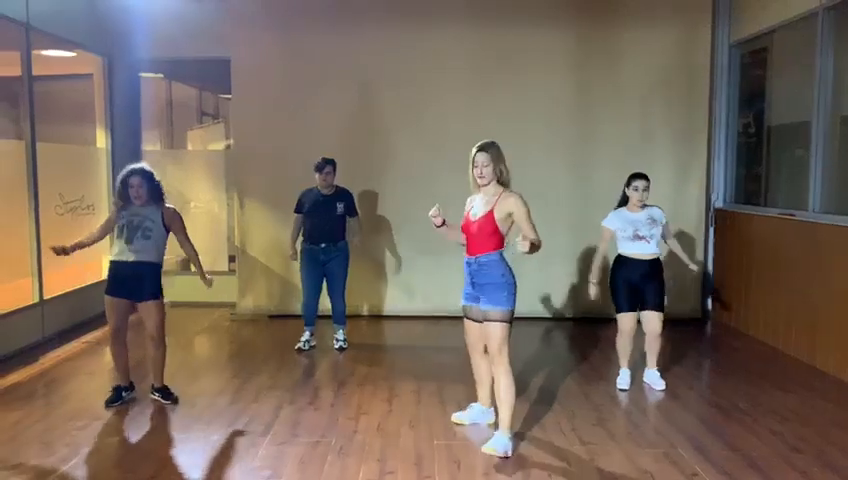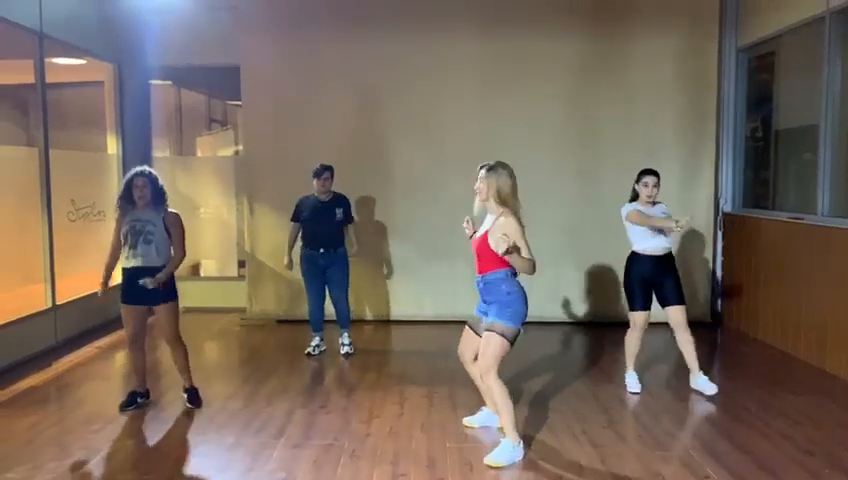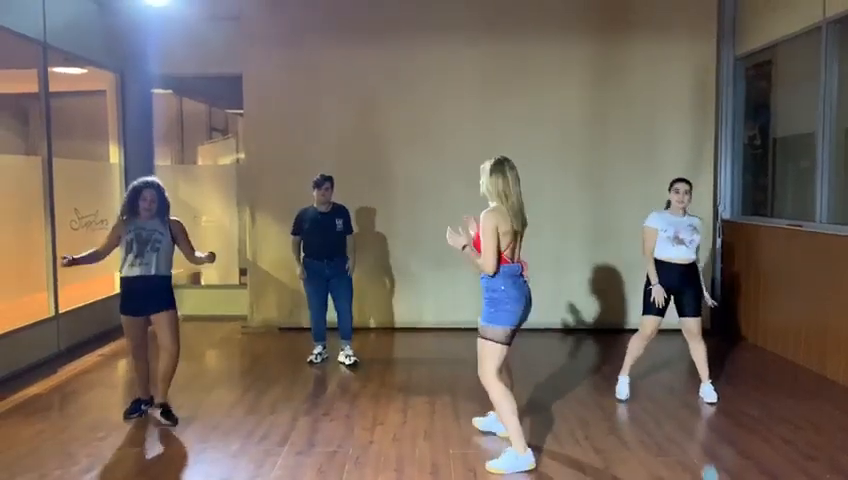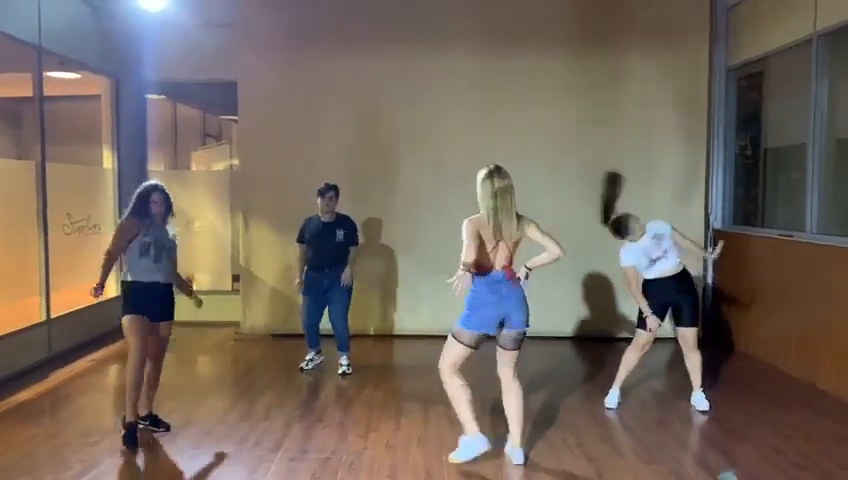
dt=0.4s
person 1, frame 1
left shoulder: (511, 201)
right shoulder: (471, 201)
left elbow: (535, 241)
left wrist: (527, 244)
right wrist: (441, 224)
left hip: (496, 280)
right hip: (473, 280)
left knee: (498, 355)
right knee: (476, 348)
left ankle: (504, 435)
right ankle: (483, 407)
person 1, frame 2
left shoulder: (507, 220)
right shoulder: (488, 218)
left elbow: (530, 266)
left wrist: (507, 253)
right wrist: (473, 237)
left hip: (506, 299)
right hip: (489, 298)
left knee: (486, 368)
right knee: (466, 354)
left ankle: (513, 443)
right ankle: (492, 411)
person 1, frame 3
left shoulder: (490, 215)
right shoulder: (516, 214)
left elbow: (489, 268)
left wrist: (463, 246)
right wrist: (476, 240)
left hip: (502, 296)
right hip: (518, 291)
left knee: (488, 374)
right knee: (495, 363)
left ankle: (521, 452)
right ankle: (500, 418)
person 1, frame 4
left shoulder: (473, 223)
right shoulder: (521, 223)
left elbow: (469, 258)
right elbow: (555, 250)
left wrist: (464, 273)
left hip: (483, 299)
right hip: (513, 298)
left knee: (447, 366)
right knee: (508, 374)
left ankle: (473, 435)
right ankle: (516, 446)
person 2, frame 1
left shoulder: (167, 213)
right shoulder: (120, 211)
left elbow: (186, 245)
right elbow: (97, 235)
left wrist: (202, 273)
right wrist: (70, 248)
left hip: (148, 277)
right hip: (118, 276)
left knee: (155, 334)
right knee: (116, 333)
left ankle: (158, 386)
right ankle: (124, 385)
person 2, frame 2
left shoulder: (168, 217)
right shoulder: (123, 217)
left elbow: (179, 253)
right elbow: (115, 252)
left wrist: (161, 277)
right wrist: (104, 281)
left hip: (161, 283)
right hip: (132, 281)
left knee: (172, 338)
right knee: (134, 340)
left ankle: (189, 387)
right ankle: (140, 391)
person 2, frame 3
left shoulder: (171, 225)
right shoulder: (124, 225)
left elbow: (190, 254)
right elbow: (100, 253)
left wrist: (203, 257)
right wrist: (75, 260)
left hip: (160, 289)
right hip: (132, 289)
left knee: (170, 348)
right knee: (137, 350)
left ankle: (161, 402)
right ankle: (142, 399)
person 2, frame 4
left shoulder: (167, 233)
right shoulder: (132, 224)
right elbow: (112, 253)
left wrist: (189, 293)
right wrist: (102, 281)
left hip: (163, 296)
right hip: (137, 292)
left knee: (156, 356)
right knee: (138, 355)
left ankle: (146, 413)
right ankle: (130, 420)
person 3, frame 1
left shoulder: (657, 213)
right shoulder: (615, 217)
left elbow: (669, 239)
right elbow: (601, 249)
left wrist: (687, 261)
right wrist: (593, 279)
left hip: (653, 272)
right hip: (625, 271)
left knee: (654, 329)
right knee: (627, 328)
left ankle: (651, 371)
right ankle: (624, 370)
person 3, frame 2
left shoulder: (662, 208)
right shoulder: (630, 210)
right elbow: (650, 222)
right wrist: (674, 223)
left hip: (665, 266)
right hip: (639, 267)
left knee: (680, 323)
right knee: (638, 325)
left ankle: (697, 375)
right ankle: (630, 373)
person 3, frame 3
left shoulder: (696, 223)
right shoulder: (657, 218)
left elbow: (693, 255)
right elbow: (648, 253)
left wrist: (703, 289)
right wrist: (655, 284)
left hip: (689, 277)
right hip: (662, 274)
left knee: (694, 333)
right knee: (647, 331)
left ankle: (706, 384)
right ankle: (623, 377)
person 3, frame 4
left shoulder: (658, 227)
right shoulder: (627, 253)
left elbow: (684, 243)
right elbow: (634, 286)
left wrist: (707, 254)
right wrist: (647, 313)
left hip: (682, 285)
right hip: (656, 293)
left knee: (689, 344)
right knee: (640, 343)
left ankle: (697, 393)
right ankle: (615, 389)
person 4, frame 1
left shoulder: (344, 195)
right shoulder: (306, 196)
left elbow: (353, 218)
right elbow: (298, 220)
left wrist: (356, 235)
right wrist: (292, 245)
left hip: (337, 251)
right hip: (310, 251)
left knee: (337, 294)
right knee: (310, 295)
left ankle: (340, 333)
right ankle: (308, 335)
person 4, frame 2
left shoulder: (342, 201)
right shoulder: (304, 203)
left elbow: (348, 225)
right elbow: (295, 228)
left wrist: (353, 243)
right wrist: (288, 254)
left hip: (336, 256)
right hip: (311, 257)
left knee: (340, 298)
right knee: (314, 301)
left ankle: (345, 337)
right ankle: (318, 339)
person 4, frame 3
left shoulder: (342, 212)
right shoulder: (304, 215)
left elbow: (349, 237)
right elbow: (296, 241)
left wrist: (351, 258)
right wrist: (299, 264)
left hip: (339, 267)
right hip: (313, 267)
left knee: (344, 309)
right knee: (316, 310)
left ankle: (346, 349)
right ankle: (320, 347)
person 4, frame 4
left shoulder: (346, 223)
right shoulder: (309, 223)
left elbow: (353, 249)
right elbow: (302, 251)
left wrist: (348, 269)
right wrist: (299, 275)
left hip: (338, 277)
right hip: (313, 277)
left knee: (339, 320)
right knee: (309, 320)
left ankle: (344, 358)
right ankle: (314, 353)
